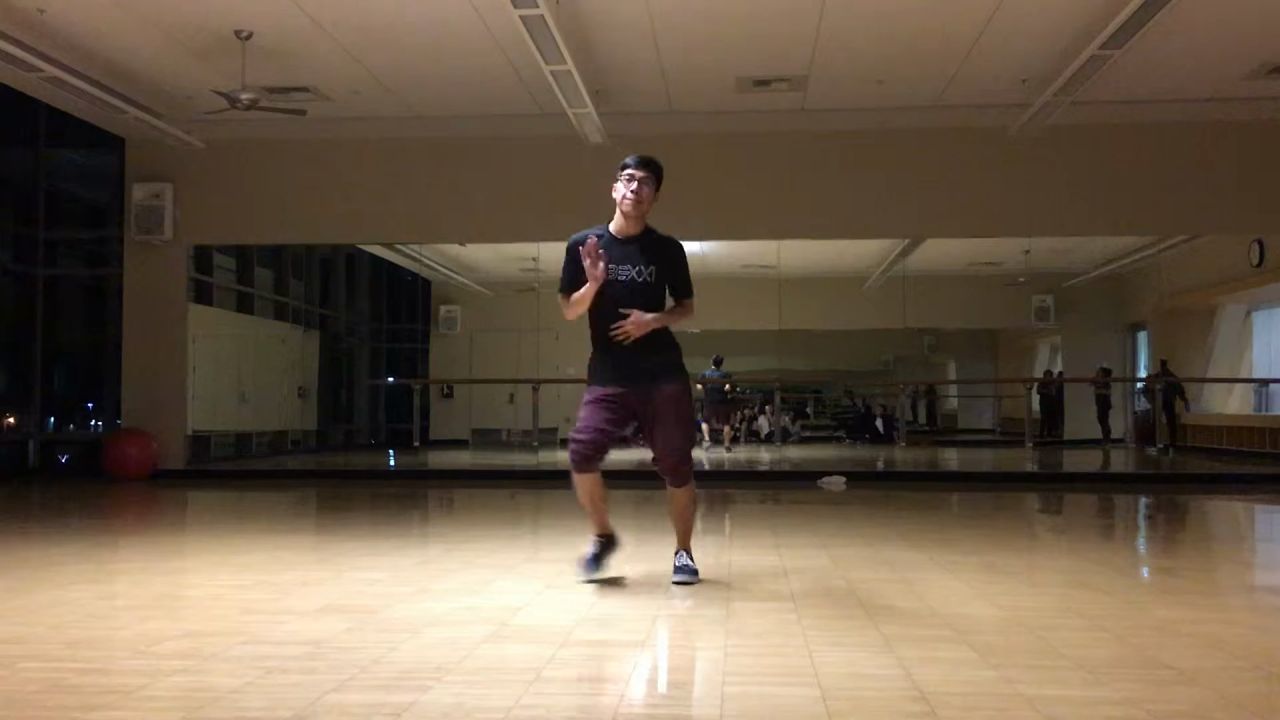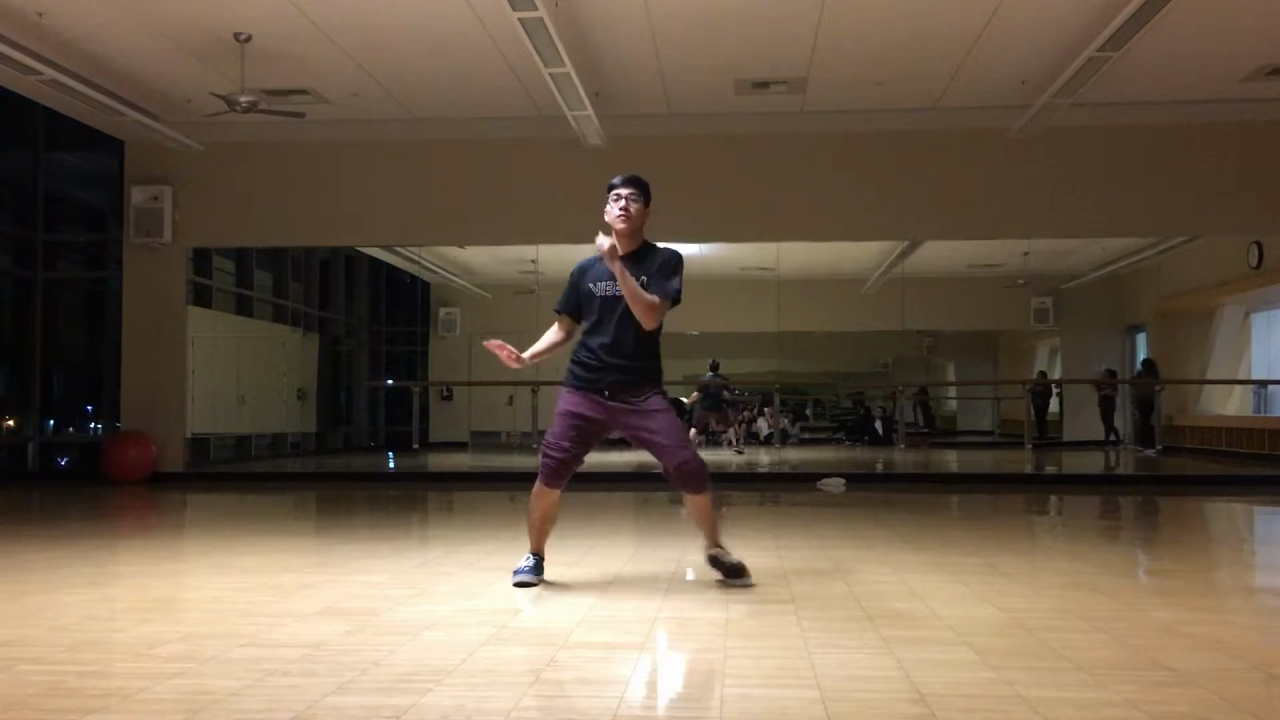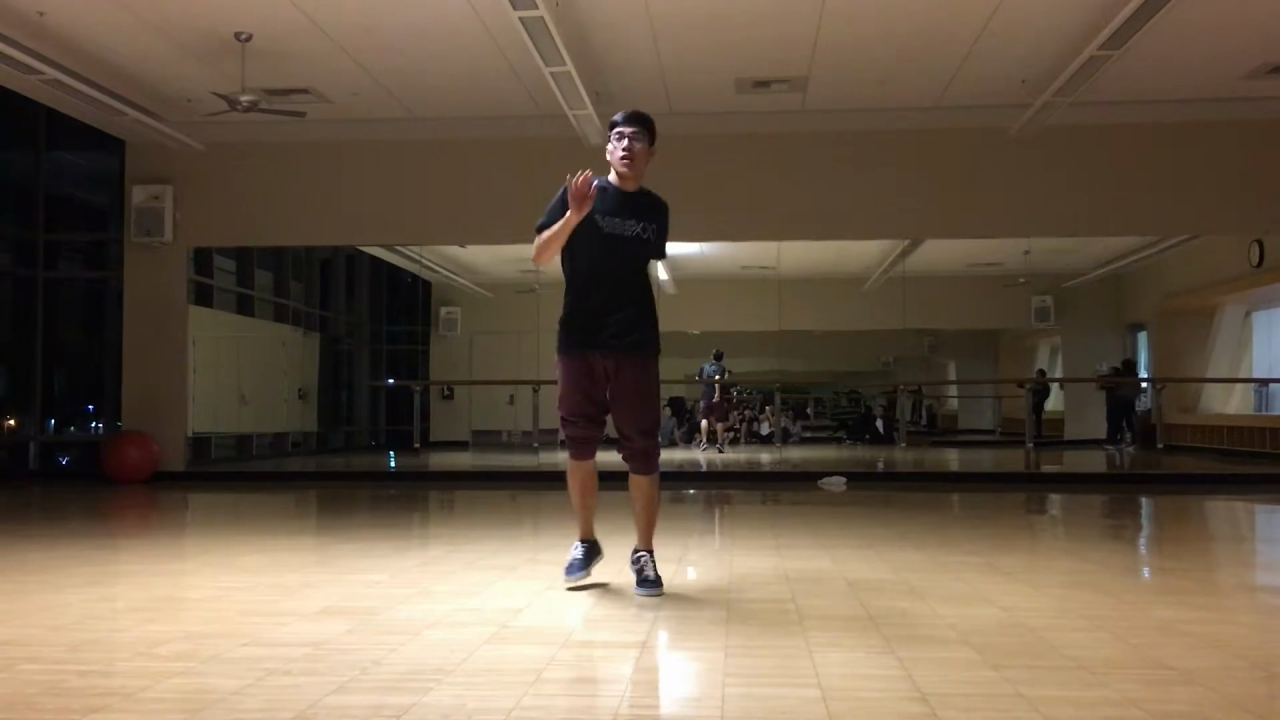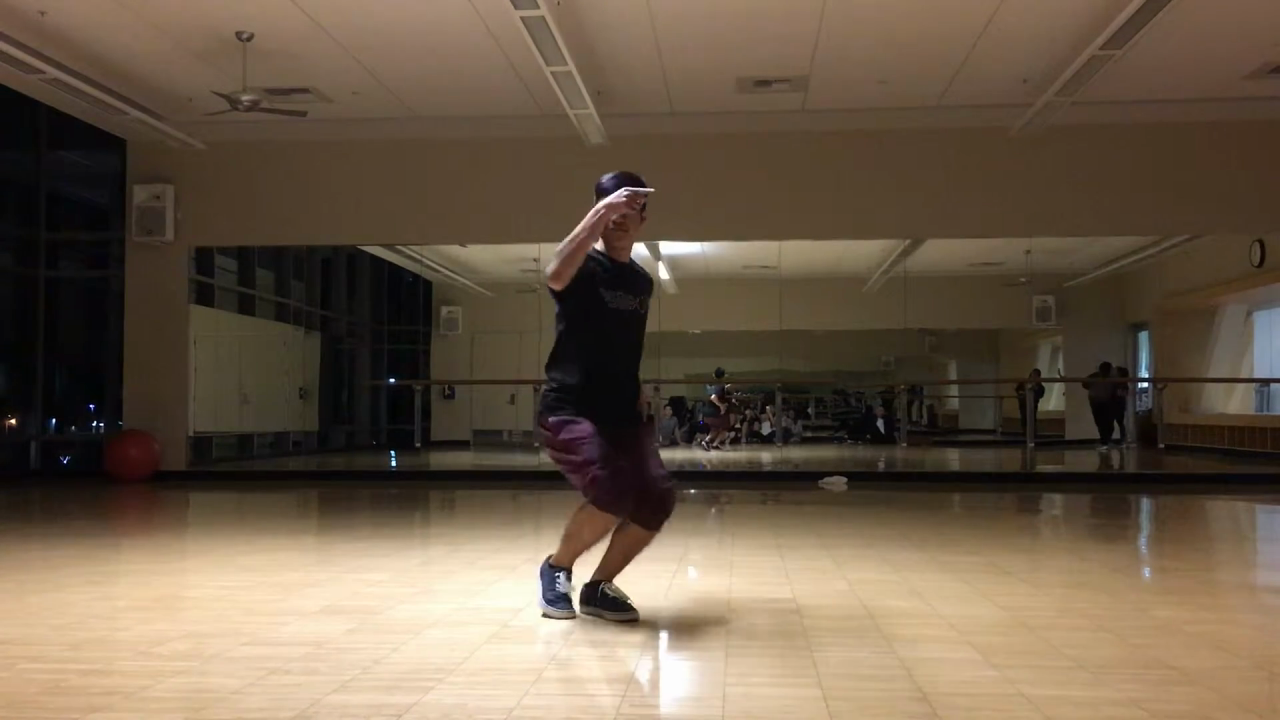
dt=0.7s
person 1, frame 1
left shoulder: (669, 249)
right shoulder: (584, 244)
left elbow: (684, 309)
right elbow: (569, 311)
left wrist: (654, 320)
right wrist: (593, 283)
left hip: (663, 374)
right hip: (609, 373)
left knee: (676, 467)
right knee: (582, 455)
left ankle: (683, 552)
right ankle: (603, 536)
person 1, frame 2
left shoulder: (665, 261)
right shoulder: (585, 269)
left elbow: (651, 318)
right elbow: (564, 327)
left wrist: (618, 268)
right wrist: (526, 356)
left hip: (642, 392)
right hip: (586, 389)
left knee: (689, 468)
right knee: (552, 470)
left ankle: (716, 551)
right ankle: (534, 556)
person 1, frame 3
left shoulder: (657, 210)
right shoulder: (580, 193)
right elbow: (541, 255)
right wrist: (576, 211)
left hip: (635, 343)
right hip: (580, 341)
left knee: (641, 447)
right knee: (581, 441)
left ankle: (644, 553)
right ankle: (585, 541)
person 1, frame 4
left shoulder: (642, 281)
right shoulder: (581, 262)
right elbow: (555, 276)
left wrist: (636, 393)
right wrist: (601, 209)
left hip: (623, 413)
right hip: (568, 409)
left knee: (657, 500)
right knee: (611, 493)
left ankle: (598, 586)
right ankle: (557, 566)
